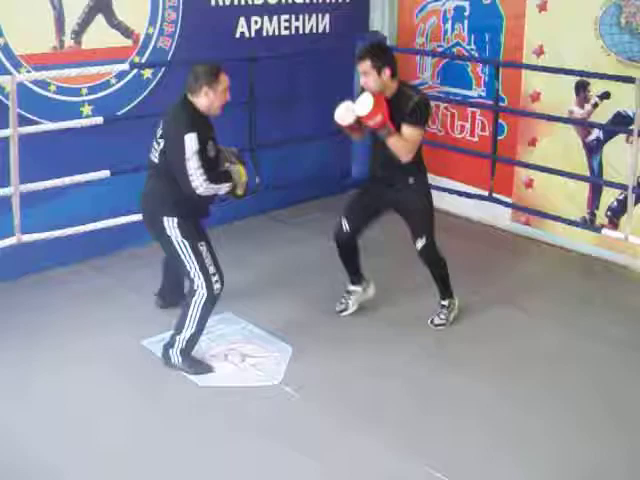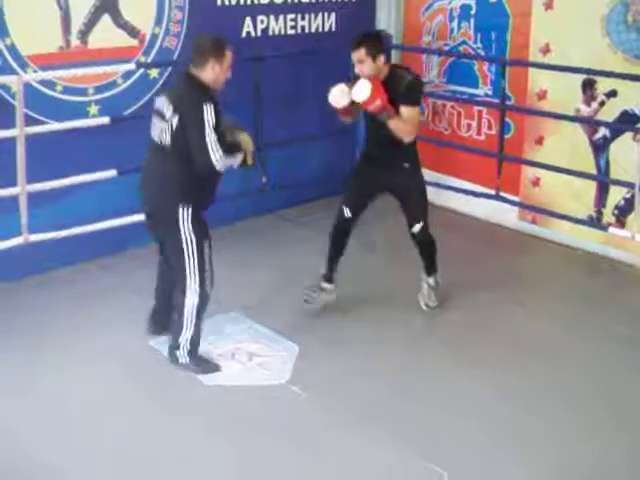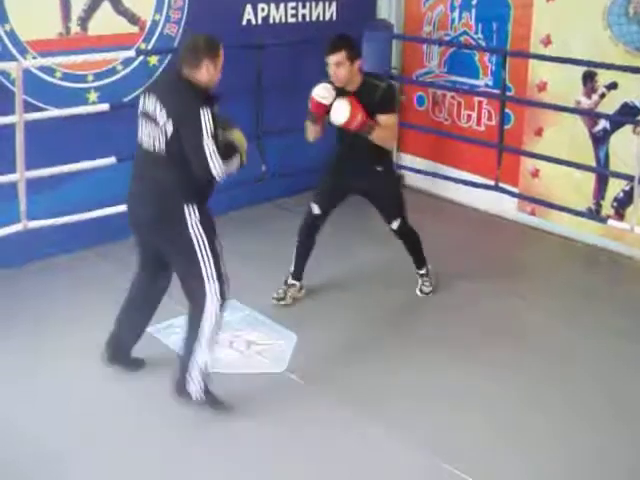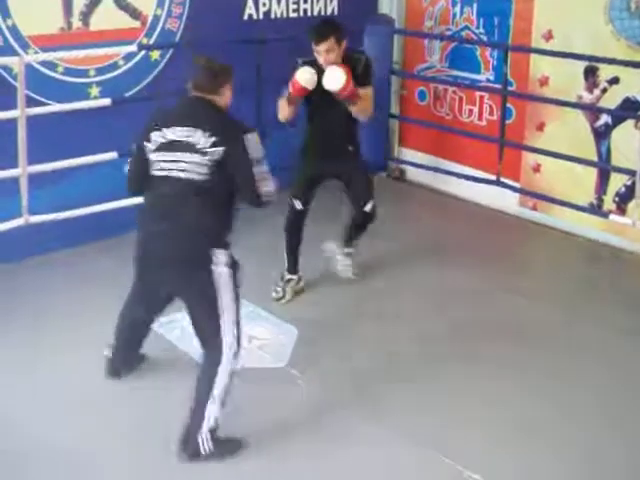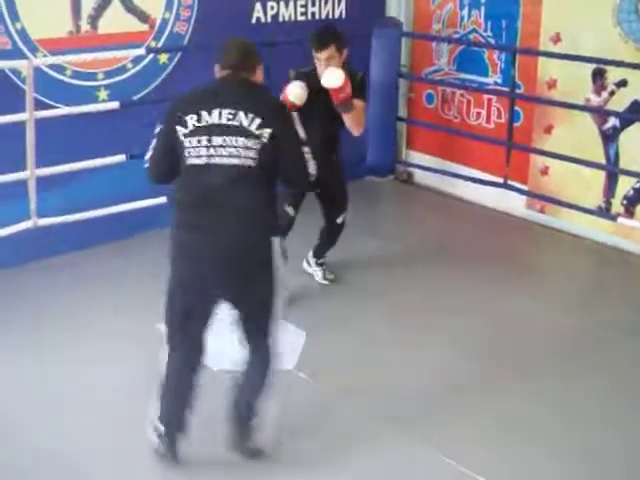
dt=0.2s
person 1, frame 1
left shoulder: (185, 114)
right shoulder: (187, 129)
right elbow: (199, 184)
left wrist: (223, 156)
right wrist: (233, 179)
left hip: (165, 206)
right hip: (171, 213)
left knee: (181, 255)
right knee: (207, 284)
left ankle: (169, 294)
right ankle: (177, 351)
person 1, frame 2
left shoulder: (173, 89)
right shoulder: (200, 102)
right elbow: (212, 160)
left wrist: (226, 134)
right wrist: (240, 149)
left hip: (155, 193)
right hip: (178, 201)
left knee: (172, 259)
right knee: (195, 280)
left ankle: (161, 317)
right ankle: (182, 349)
person 1, frame 3
left shoulder: (158, 86)
right shoulder: (196, 105)
right elbow: (212, 168)
left wrist: (216, 135)
right wrist: (235, 150)
left hip: (142, 203)
right hip: (177, 209)
left knee: (151, 278)
right knee: (210, 293)
left ankle: (119, 348)
right ankle: (191, 381)
person 1, frame 4
left shoulder: (158, 123)
right shoulder: (233, 133)
left elbow: (135, 183)
right elbow: (260, 194)
right wrist: (228, 179)
left hip: (154, 242)
right hip: (202, 251)
left knee: (142, 303)
right knee: (222, 345)
left ankle: (118, 359)
right ankle: (200, 438)
person 1, frame 5
left shoulder: (183, 108)
right shoulder: (274, 112)
left elbow: (156, 171)
right elbow: (302, 180)
left hip: (191, 243)
right hip: (249, 246)
left knee: (184, 343)
right knee: (258, 343)
left ankle: (166, 433)
right ankle: (242, 430)
person 2, frame 1
left shoulder: (415, 102)
right shoulder: (371, 95)
left elbow: (406, 153)
right elbow: (360, 134)
left wrist: (380, 123)
right wrist: (350, 123)
left hip: (411, 186)
right hip: (377, 181)
left knee: (426, 250)
right knee: (343, 235)
left ankle: (447, 301)
right ankle: (359, 286)
person 2, frame 2
left shoulder: (408, 83)
right shoulder: (363, 83)
left elbow: (409, 134)
right elbow: (348, 119)
left wrist: (381, 106)
right wrist: (342, 106)
left hip: (404, 168)
right hip: (371, 162)
left knee: (419, 230)
right knee: (343, 222)
left ankle: (430, 279)
right ankle: (326, 283)
person 2, frame 3
left shoulder: (382, 90)
right shoulder: (328, 89)
left elbow: (390, 140)
right elbow: (312, 135)
left wrist: (361, 124)
right wrist: (315, 112)
left hip: (378, 171)
right hip: (342, 168)
left knee: (400, 228)
right knee: (311, 221)
left ankle: (422, 270)
right ankle: (295, 281)
person 2, frame 4
left shoulder: (360, 64)
right shoulder: (306, 69)
left elbow: (365, 113)
right elbow: (283, 116)
left wrist: (348, 94)
right wrist: (294, 92)
left hip: (347, 151)
right hip: (314, 152)
left knee: (366, 211)
right knee: (296, 214)
left ankle: (344, 248)
right ankle: (292, 276)
person 2, frame 5
left shoulder: (355, 81)
right shoulder: (300, 79)
left elbow: (357, 128)
left wrist: (343, 97)
right wrist: (286, 105)
left hip: (329, 162)
left knee: (337, 222)
right knee: (285, 220)
left ankle: (315, 259)
person 3, frame 1
left shoulder: (586, 104)
right shoulder: (573, 110)
right elbow: (583, 117)
right wrist: (597, 101)
left hip: (599, 134)
right hip: (592, 144)
left knee: (622, 115)
right knee: (596, 179)
right ankle: (590, 213)
person 3, frame 2
left shoulder: (592, 102)
right shoulder: (580, 108)
right elbow: (589, 116)
right wrist: (604, 98)
left hip: (606, 132)
right hip: (599, 142)
right knee: (603, 178)
right ankle: (597, 212)
person 3, frame 3
left shoulder: (593, 95)
right shoulder: (580, 101)
right elbow: (590, 108)
right wrist: (604, 91)
left hip: (606, 125)
right hip: (599, 134)
right knee: (602, 170)
right ankle: (596, 204)
person 3, frame 4
left shoulder: (595, 89)
right shoulder: (582, 95)
right elbow: (592, 102)
right wrist: (606, 86)
left hip: (608, 119)
right hip: (600, 129)
right knee: (604, 164)
right ankle: (598, 199)
person 3, frame 5
left shoulder: (602, 92)
right shoulder: (589, 98)
right elbow: (600, 105)
right wrist: (613, 88)
left hip: (616, 122)
right hip: (608, 132)
right knee: (612, 167)
right ankle: (606, 202)
